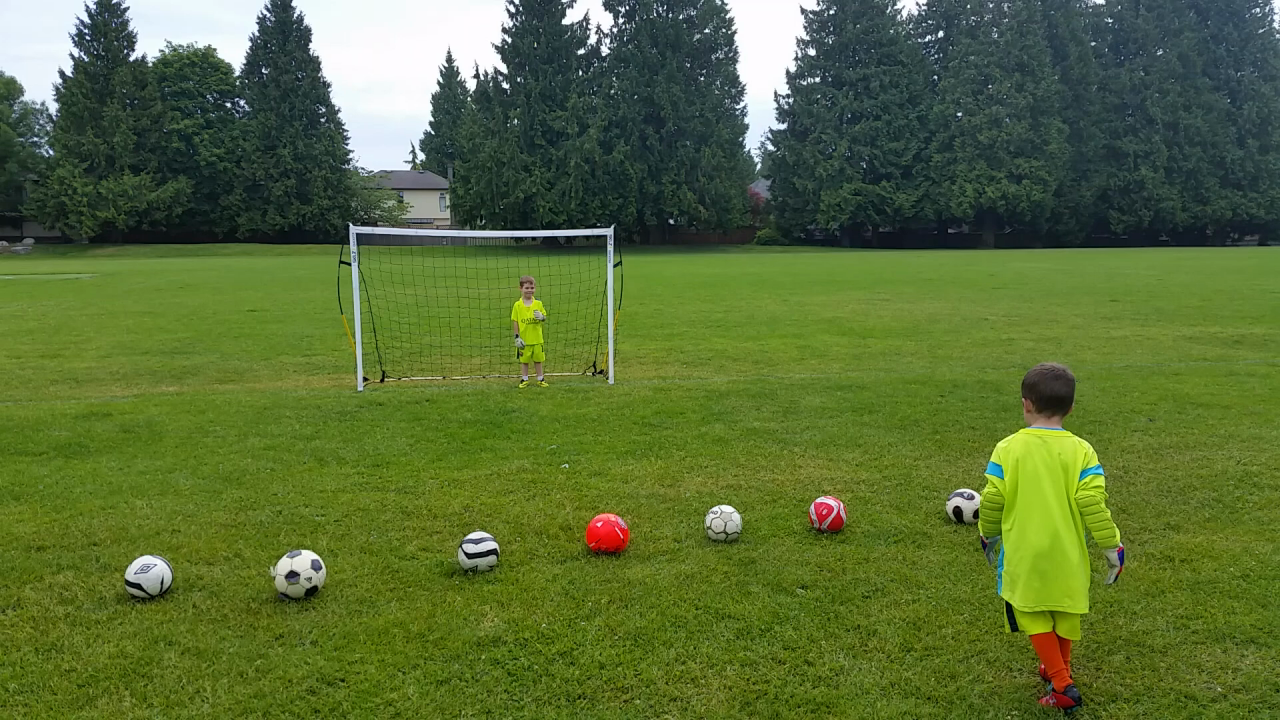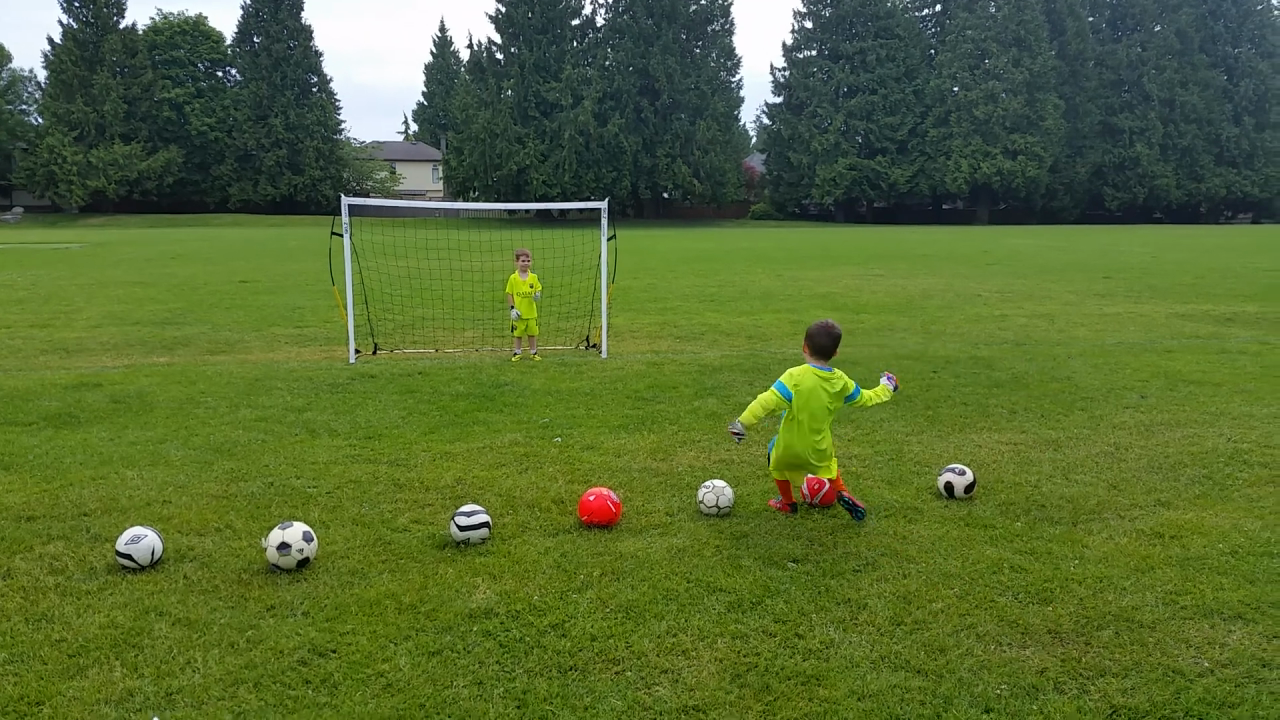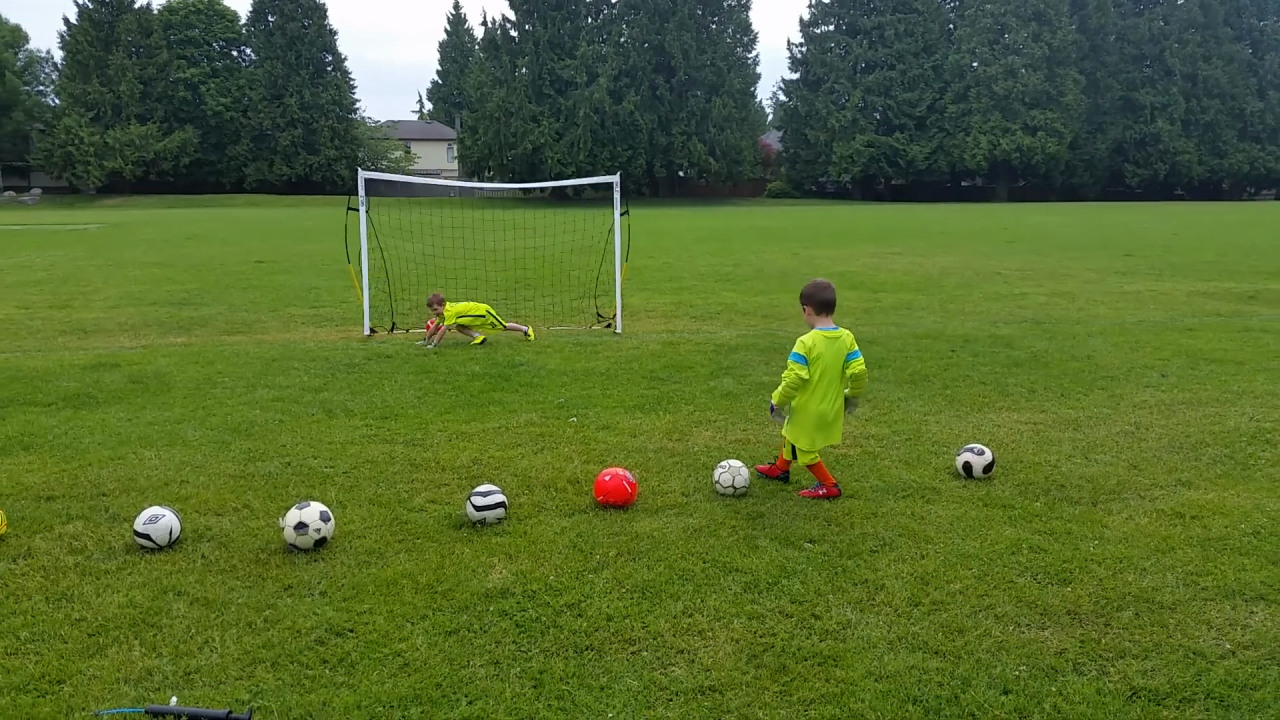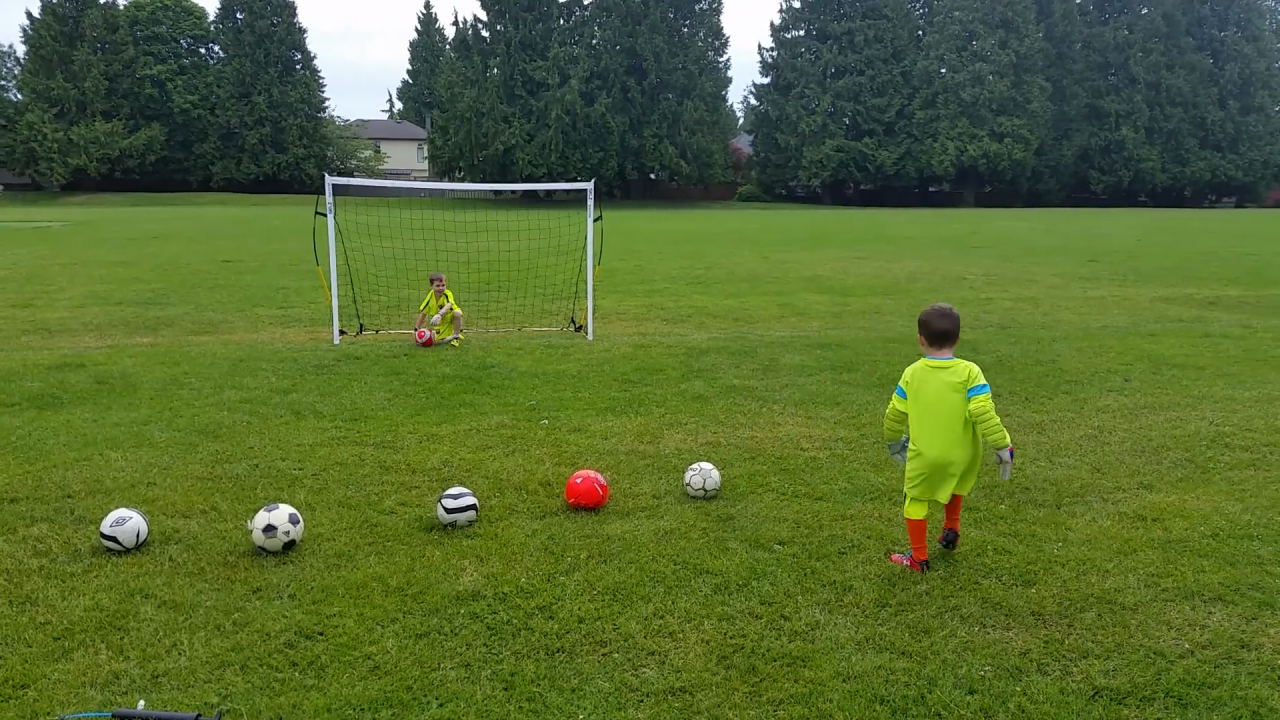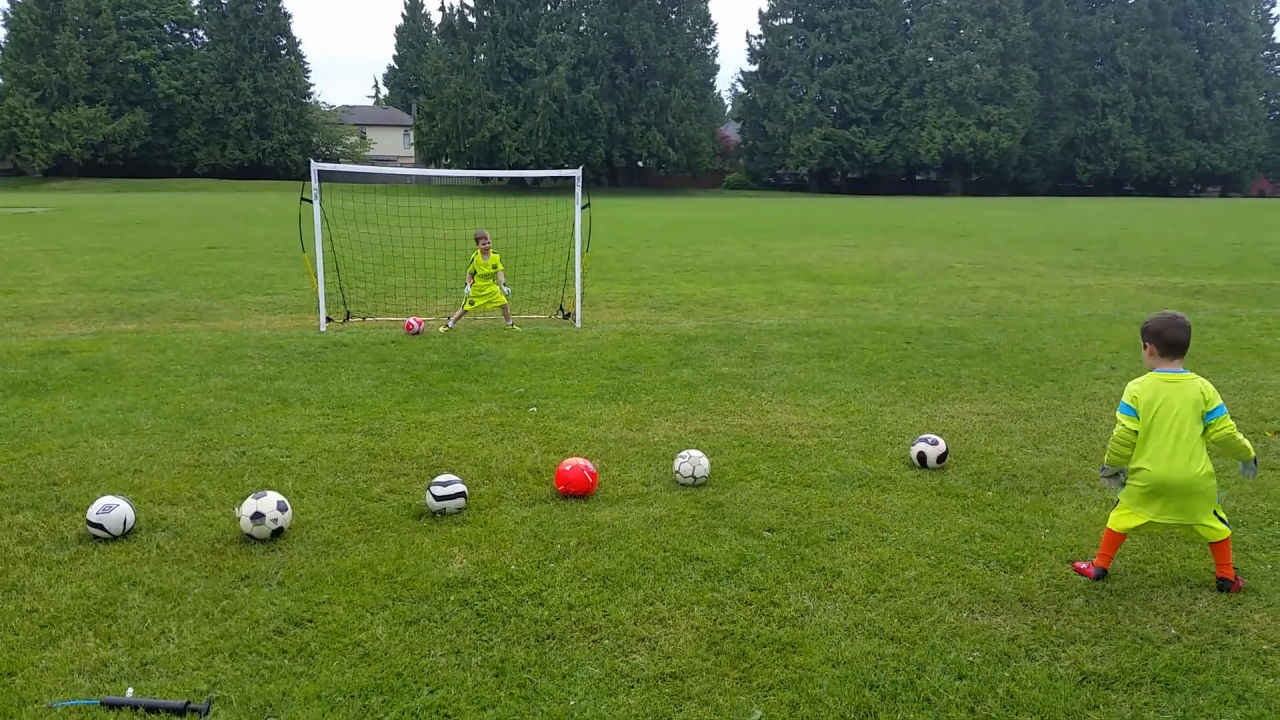
dt=1s
person 1, frame 1
left shoulder: (1008, 448)
right shoulder: (1082, 451)
left elbow: (992, 500)
right elbow: (1094, 505)
left wrist: (988, 537)
right wrist: (1113, 547)
left hip: (1024, 552)
right hip: (1068, 553)
left knee: (1035, 619)
right knee: (1064, 615)
left ankle: (1063, 687)
right ankle: (1058, 670)
person 1, frame 2
left shoulder: (794, 376)
right shoulder: (840, 381)
left elbow: (769, 401)
right elbow: (865, 399)
left wrist: (743, 422)
right wrist: (886, 387)
left hip: (791, 446)
right hip: (818, 446)
left knee: (781, 466)
right knee: (829, 467)
left ankle: (787, 502)
right ankle: (843, 495)
person 1, frame 3
left shoulder: (806, 343)
right shoulder: (846, 338)
left elbow: (793, 379)
right elbow: (858, 372)
left wrist: (777, 402)
right wrist: (853, 396)
left hip: (807, 410)
right hip: (830, 408)
left knee: (803, 448)
right knee: (799, 441)
left ankle: (829, 486)
right ankle: (780, 469)
person 1, frame 4
left shoulder: (912, 373)
right shoulder: (969, 372)
left elbow: (895, 412)
right elbow: (984, 413)
left wrist: (895, 440)
right wrist: (1002, 446)
left hip: (925, 456)
right hip: (962, 457)
left knee: (916, 502)
right knee: (955, 485)
left ankle: (918, 558)
right ankle: (951, 528)
person 1, frame 5
left shoulder: (1138, 390)
right shoulder: (1202, 388)
left elbow: (1123, 437)
right elbow: (1224, 432)
left wrist: (1111, 466)
right wrist: (1246, 455)
left hip: (1149, 477)
right hip: (1194, 478)
left knee: (1124, 514)
right knee: (1212, 521)
left ankle: (1099, 565)
right ankle: (1227, 577)
